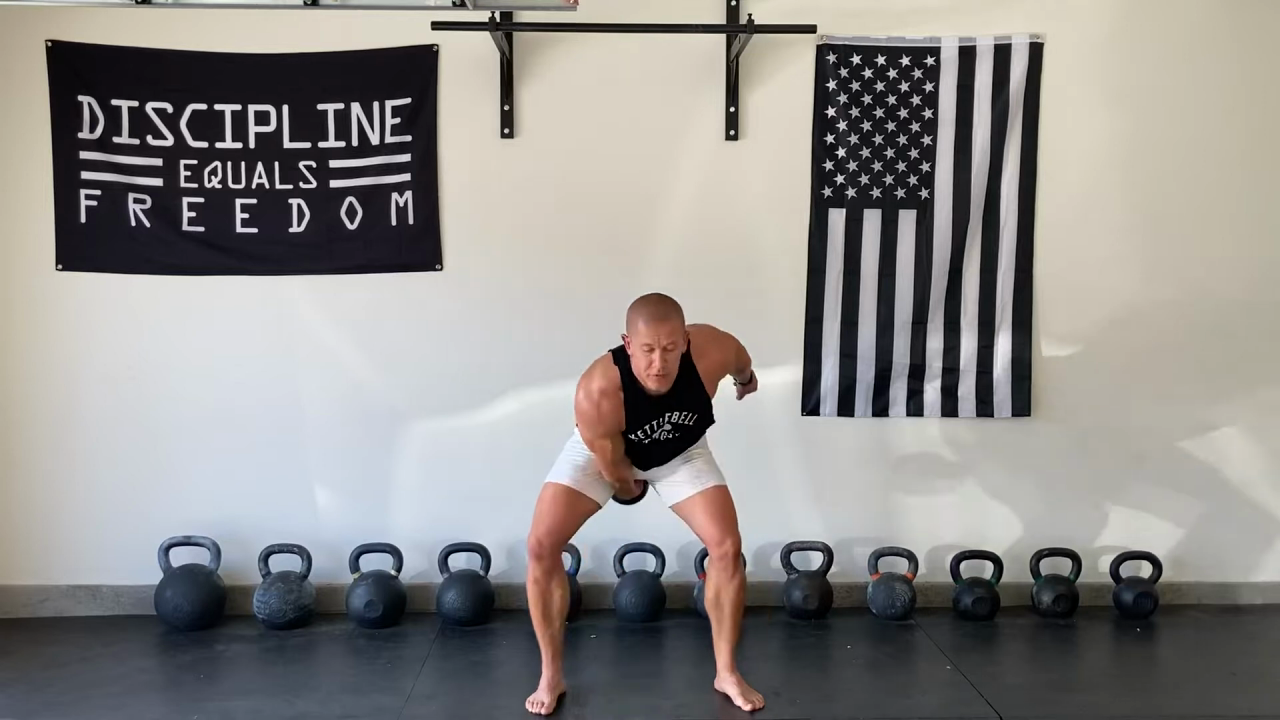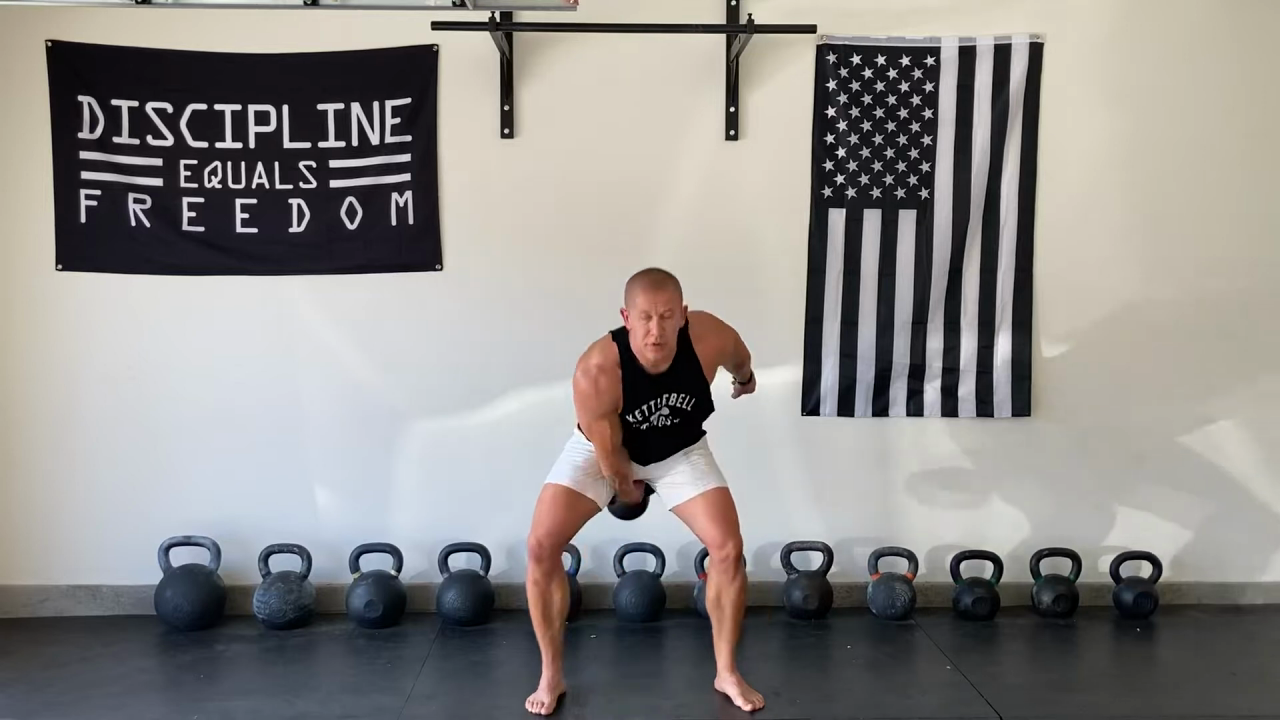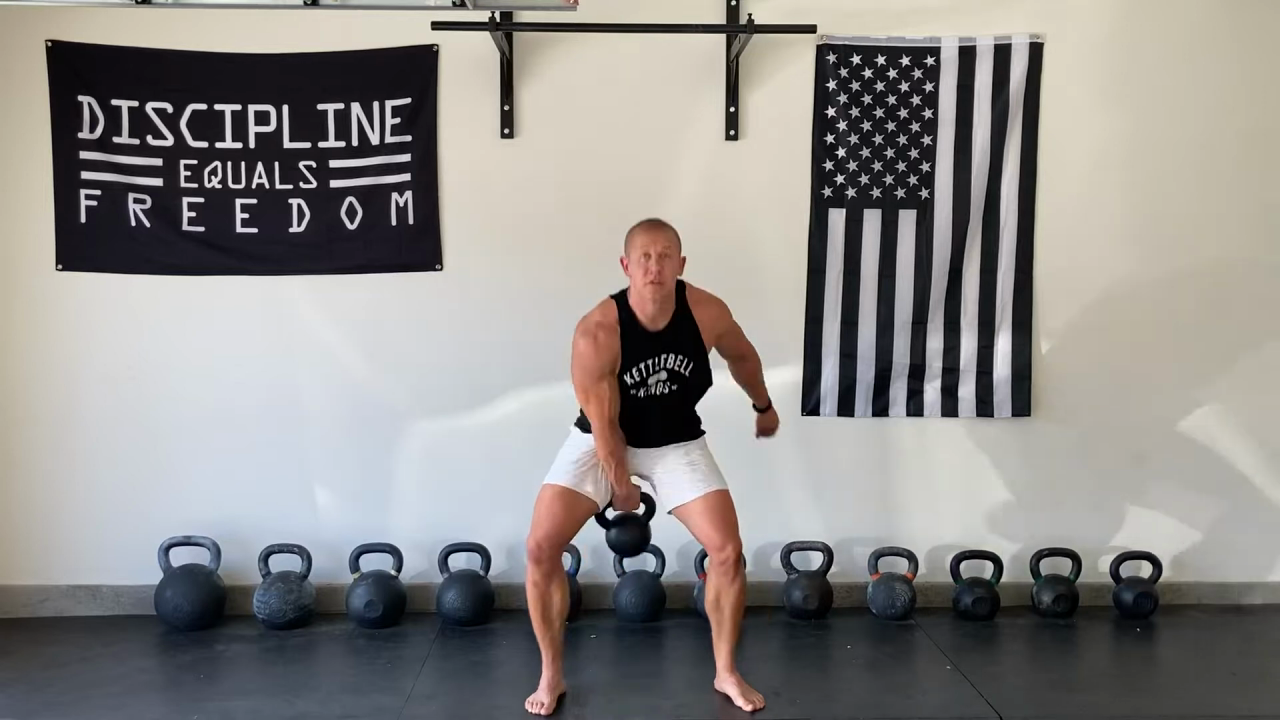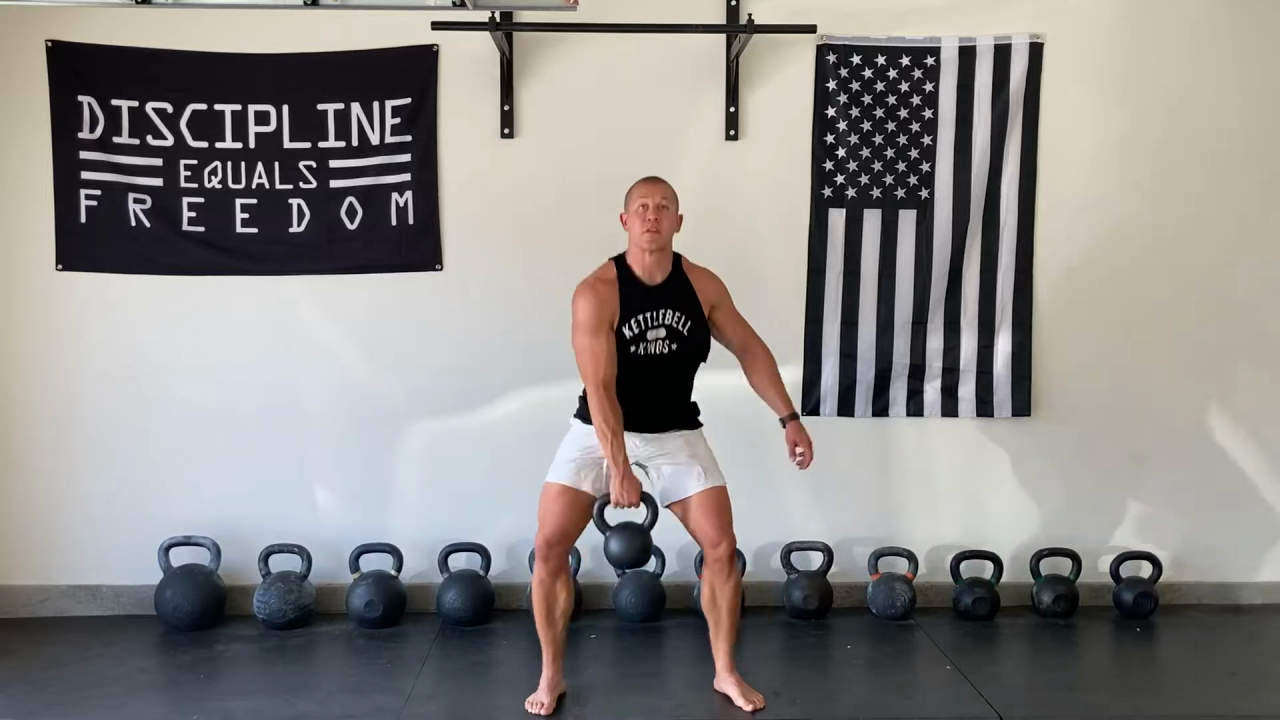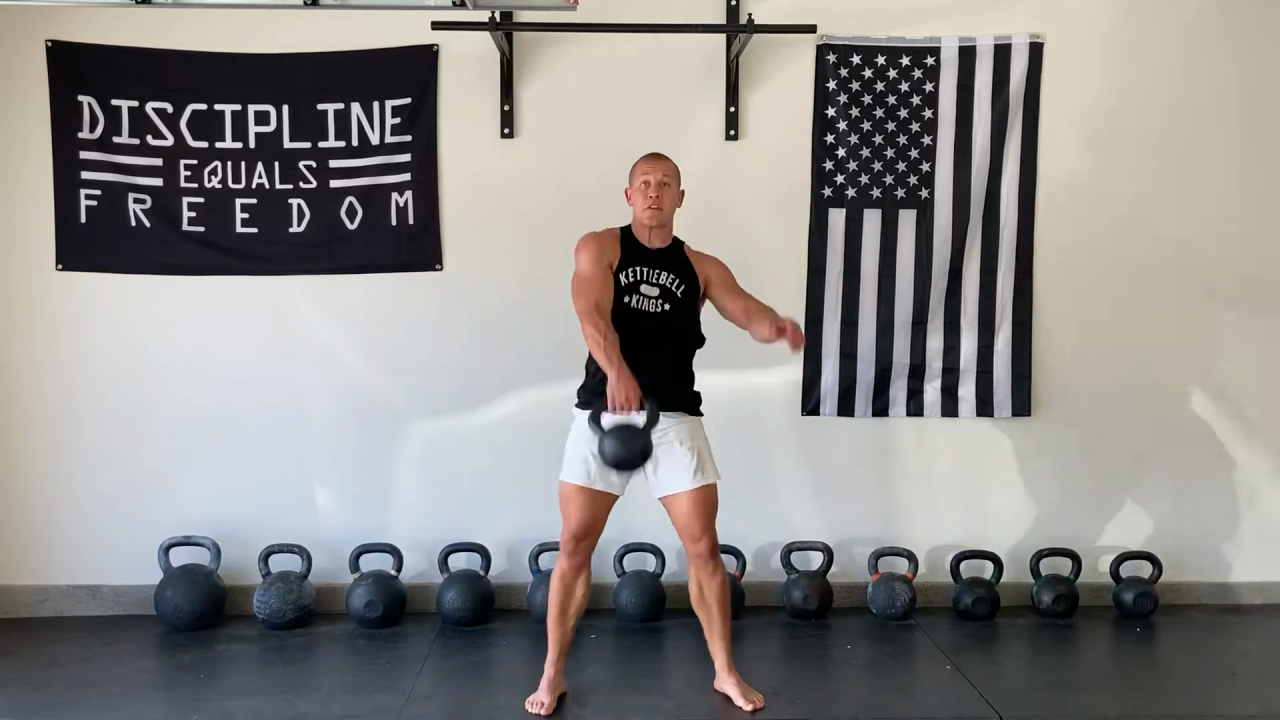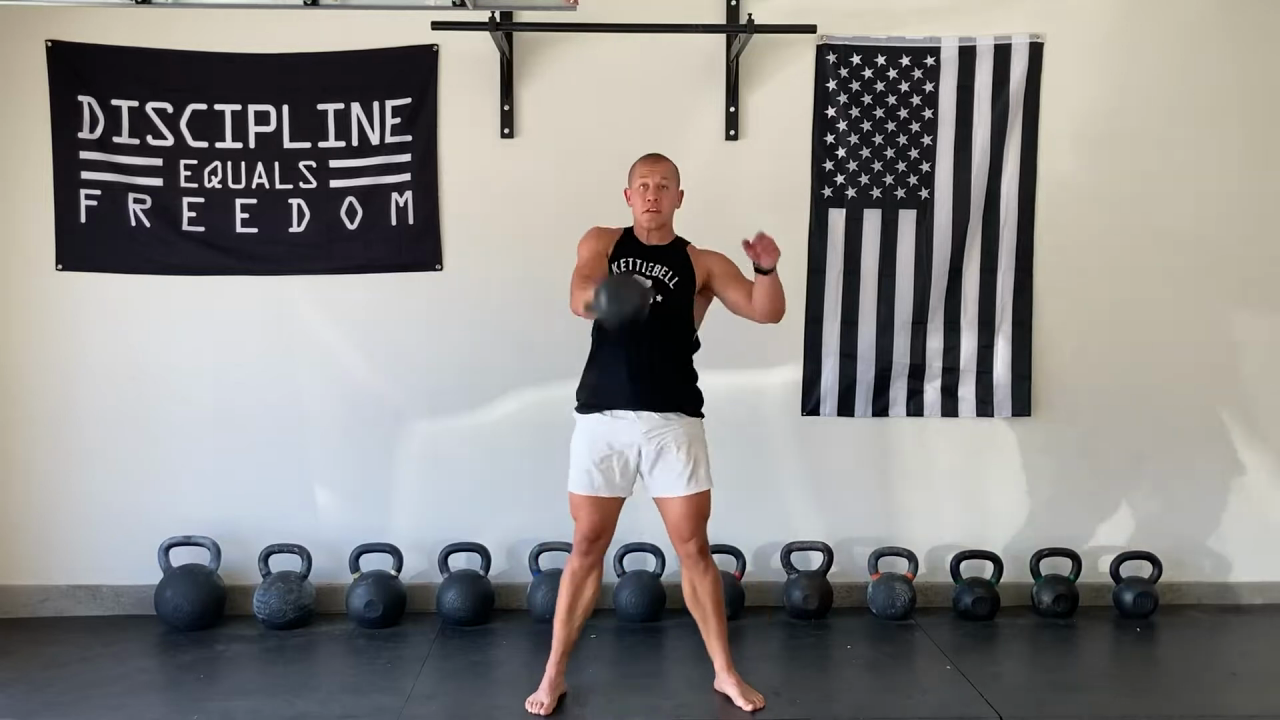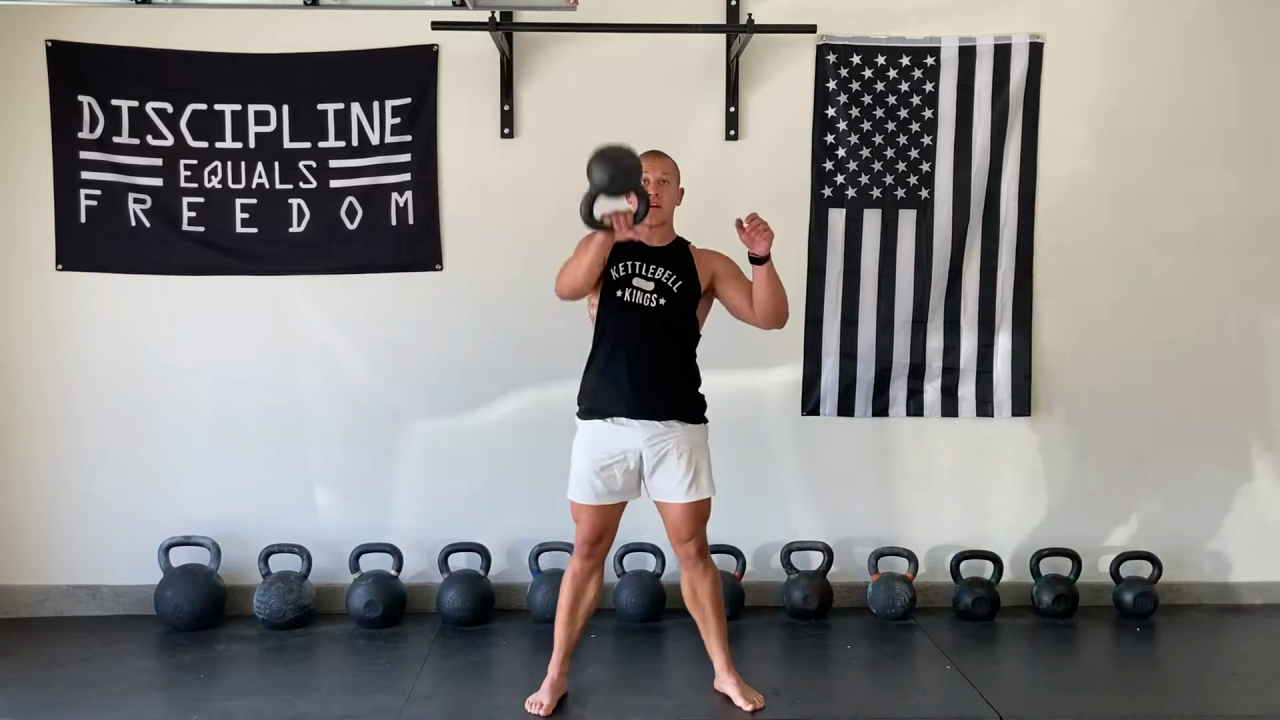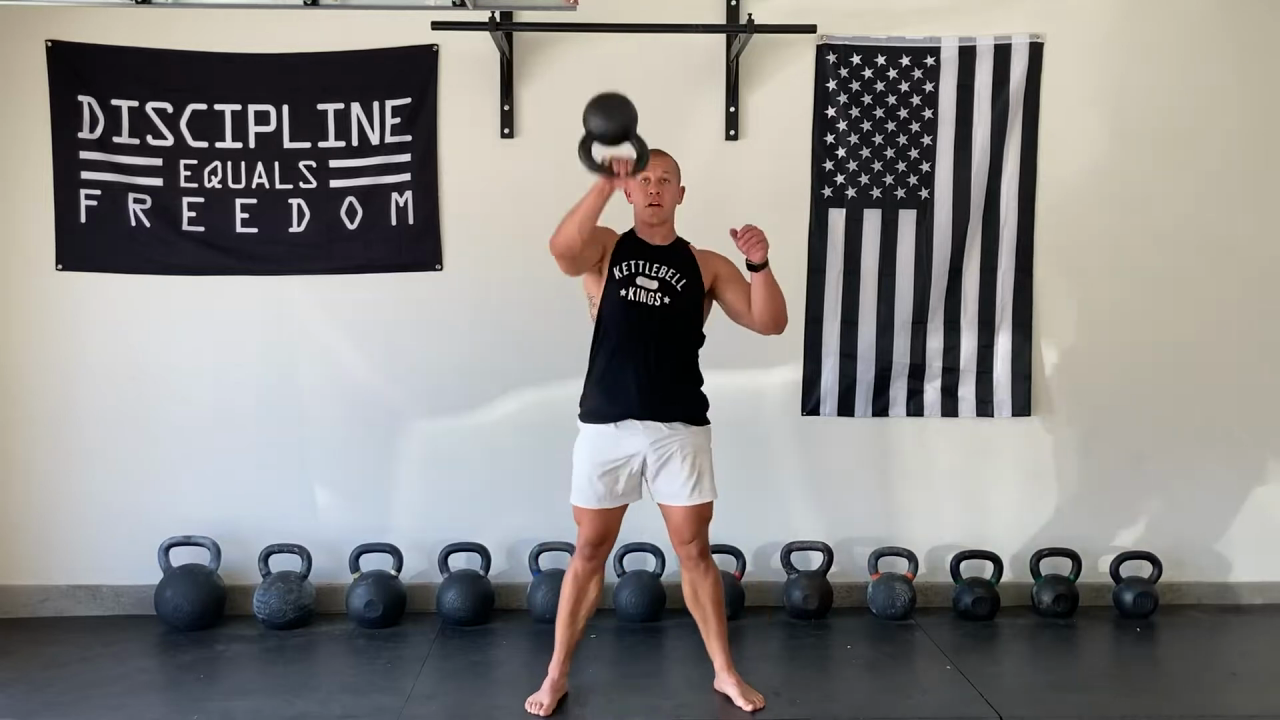
dt=0.1s
person 1, frame 1
left shoulder: (712, 350)
right shoulder: (597, 393)
left elbow: (741, 360)
right elbow: (610, 461)
left wrist: (746, 382)
right wrist: (627, 483)
left hip: (679, 451)
right hip: (602, 451)
left knee: (727, 546)
right knee: (542, 547)
left ankle: (727, 673)
right ankle: (551, 675)
person 1, frame 2
left shoulder: (709, 337)
right shoulder: (595, 371)
left elbow: (739, 356)
right elbow: (609, 453)
left wrist: (745, 379)
right wrist: (625, 488)
left hip: (680, 450)
right hip: (598, 447)
left knee: (728, 548)
right knee: (541, 548)
left ankle: (727, 673)
right ankle: (551, 675)
person 1, frame 3
left shoulder: (704, 309)
right shoulder: (597, 332)
left elbow: (742, 353)
right elbow: (604, 421)
left wrist: (763, 406)
right wrist: (622, 486)
left hip: (676, 442)
right hip: (600, 443)
left knee: (727, 551)
right knee: (542, 549)
left ankle: (726, 672)
right ankle: (551, 675)
person 1, frame 4
left shoulder: (701, 284)
right shoulder: (597, 292)
left elbow: (751, 351)
right elbow: (599, 388)
left wrist: (789, 418)
right wrist: (619, 467)
left hip: (676, 434)
right hip: (601, 431)
left knee: (720, 549)
right knee: (548, 548)
left ankle: (727, 672)
right ankle: (552, 674)
person 1, frame 5
left shoulder: (698, 264)
right shoulder: (598, 248)
left elbow: (751, 317)
right elbow: (590, 317)
left wrist: (780, 326)
right wrist: (616, 374)
left hip: (676, 418)
right hip: (604, 412)
left knee: (702, 546)
right knee: (573, 544)
left ankle: (725, 671)
right ankle: (553, 673)
person 1, frame 6
left shoulder: (701, 262)
right shoulder: (601, 243)
left elbow: (764, 309)
right elbow: (580, 294)
left wrist: (767, 270)
right wrist: (598, 288)
left hip: (673, 420)
right hip: (603, 416)
left knee: (693, 548)
right knee: (587, 549)
left ankle: (725, 671)
right ankle: (554, 672)
person 1, frame 7
left shoulder: (704, 263)
right shoulder: (604, 248)
left elbow: (771, 315)
right elbow: (566, 287)
left wrist: (760, 256)
right wrist: (603, 239)
left hip: (677, 425)
right hip: (605, 421)
left knee: (692, 551)
right knee: (588, 551)
left ankle: (725, 672)
person 1, frame 8
left shoulder: (705, 265)
right shoulder: (604, 245)
left elbow: (771, 322)
right elbow: (561, 248)
left wrist: (759, 262)
right wrist: (602, 187)
left hip: (679, 428)
right hip: (607, 424)
left knee: (694, 552)
right knee: (589, 552)
left ankle: (725, 672)
